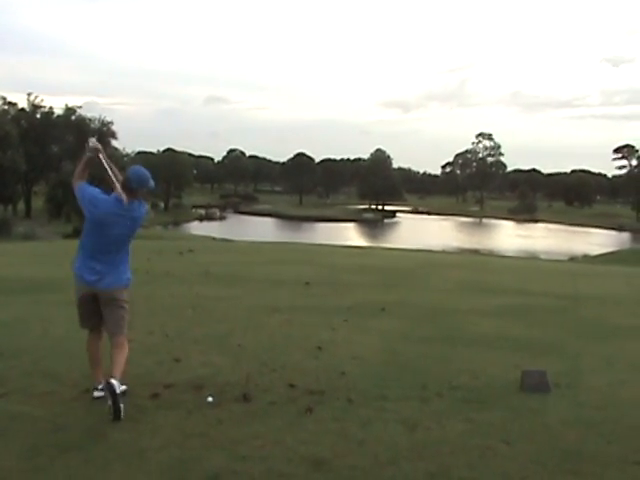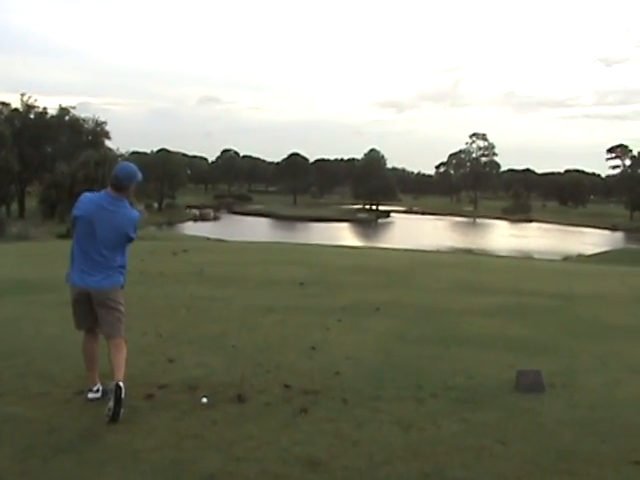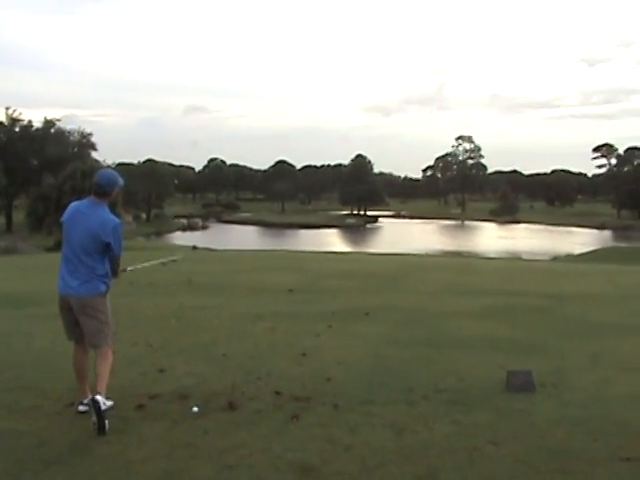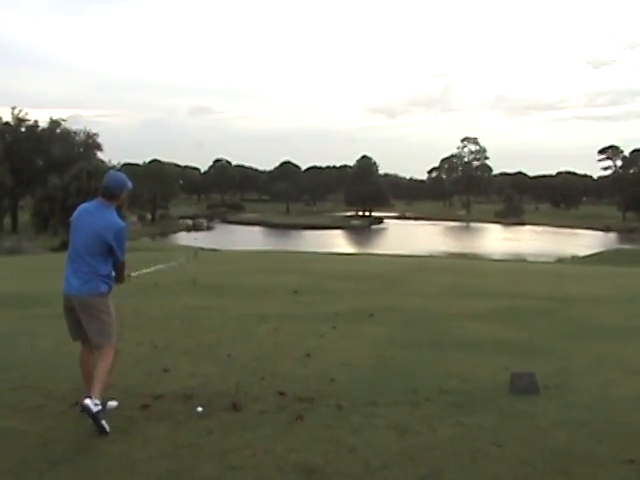
dt=0.7s
person 1, frame 1
left shoulder: (96, 203)
right shoulder: (139, 211)
left elbow: (77, 180)
right elbow: (123, 189)
left wrist: (90, 154)
right wrist: (105, 159)
left hip: (85, 279)
right hip: (115, 283)
left knee: (94, 332)
right knee: (119, 338)
left ankle: (99, 384)
right ankle: (115, 382)
person 1, frame 2
left shoulder: (85, 201)
right shoulder: (132, 217)
left hip: (79, 281)
right hip: (109, 284)
left knee: (90, 333)
right knee: (116, 338)
left ankle: (93, 386)
right ankle: (118, 383)
person 1, frame 3
left shoulder: (71, 210)
right shoulder: (111, 223)
right elbow: (114, 264)
right wrist: (114, 273)
left hip: (66, 290)
right hip: (92, 293)
left knee: (80, 344)
right knee: (104, 348)
left ankle: (84, 398)
right ankle: (99, 396)
person 1, frame 4
left shoulder: (81, 210)
right shoulder: (116, 225)
right elbow: (119, 265)
right wrist: (120, 278)
left hip: (71, 289)
right hip: (94, 292)
left knee: (87, 344)
right knee: (106, 348)
left ankle: (92, 398)
right ankle: (92, 400)
